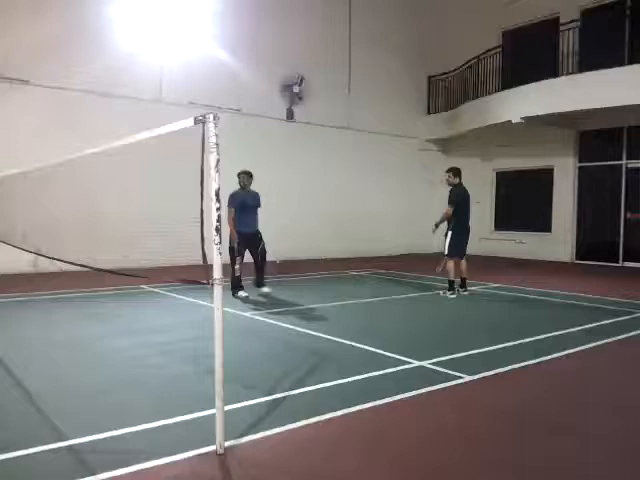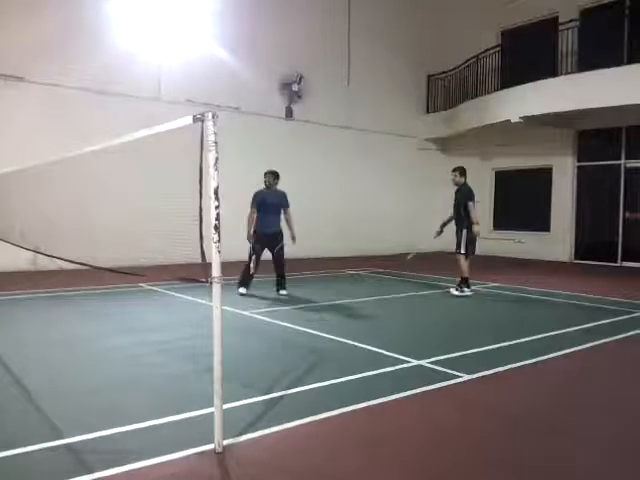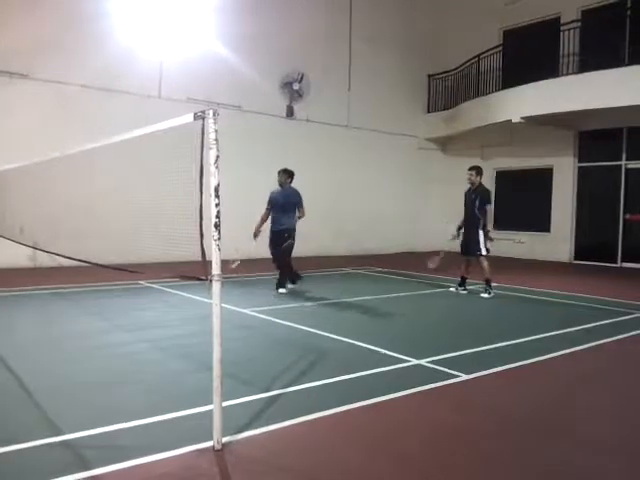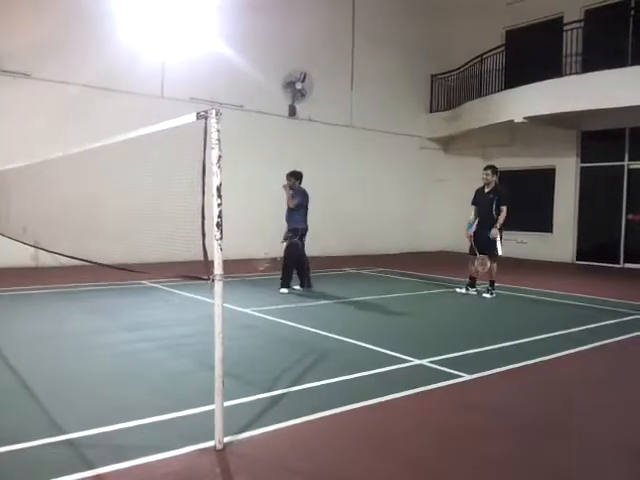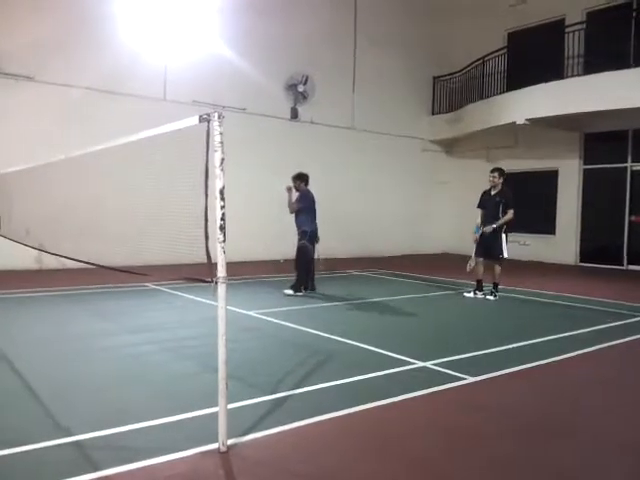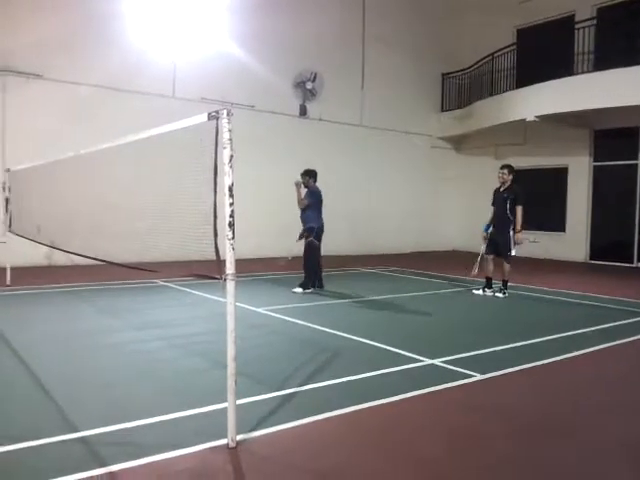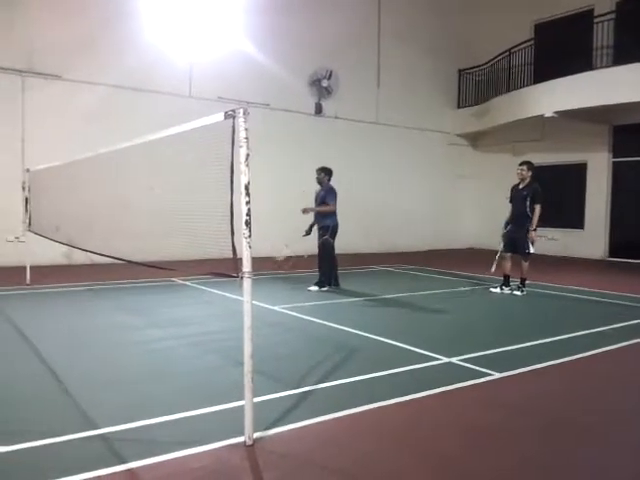
dt=0.4s
person 1, frame 1
left shoulder: (455, 191)
right shoulder: (463, 191)
left elbow: (449, 212)
left wrist: (437, 223)
left hip: (455, 229)
right hip: (464, 228)
left knee: (450, 258)
right knee: (461, 257)
left ankle: (451, 289)
right ankle: (463, 286)
person 1, frame 2
left shoulder: (466, 190)
right shoulder: (459, 191)
left elbow: (471, 207)
right elbow: (456, 213)
left wrist: (475, 224)
right wrist: (443, 225)
left hip: (466, 228)
right hip: (462, 228)
left knee: (461, 255)
right knee: (464, 257)
left ankle: (466, 286)
right ankle: (462, 285)
person 1, frame 3
left shoulder: (484, 191)
right shoulder: (468, 192)
left elbow: (488, 211)
left wrist: (488, 230)
right wrist: (459, 228)
left hip: (479, 230)
right hip: (467, 230)
left knee: (481, 257)
right knee: (466, 257)
left ankle: (489, 287)
right ankle: (462, 285)
person 1, frame 4
left shoulder: (499, 192)
right shoulder: (479, 191)
left elbow: (503, 212)
left wrist: (497, 228)
right wrist: (470, 227)
left hip: (491, 231)
right hip: (479, 230)
left knee: (492, 258)
right knee: (473, 256)
left ankle: (491, 288)
right ankle: (471, 286)
person 1, frame 5
left shoulder: (506, 194)
right shoulder: (485, 194)
left elbow: (510, 215)
left wrist: (494, 226)
right wrist: (477, 231)
left hip: (498, 233)
right hip: (484, 233)
left knee: (497, 262)
right knee: (478, 260)
left ankle: (495, 291)
right ankle: (479, 290)
person 1, frame 6
left shoulder: (515, 191)
right shoulder: (496, 191)
left elbow: (519, 212)
left wrist: (518, 231)
right wrist: (487, 228)
left hip: (507, 231)
right hip: (495, 230)
left knee: (506, 259)
right knee: (488, 257)
left ankle: (504, 288)
right ankle: (488, 287)
person 1, frame 7
left shoulder: (534, 188)
right shoulder: (514, 188)
left elbow: (537, 210)
left wrist: (532, 229)
right wrist: (506, 226)
left hip: (525, 229)
right hip: (513, 228)
left knee: (524, 257)
right knee: (506, 255)
left ankle: (522, 286)
right ankle: (506, 285)
person 2, frame 1
left shoulder: (256, 196)
right shoulder: (234, 196)
right elbow: (230, 216)
right wrist: (233, 233)
left hip: (254, 233)
right hip: (239, 234)
left knee: (261, 259)
right knee: (237, 262)
left ankle: (260, 283)
right ankle: (238, 289)
person 2, frame 2
left shoulder: (282, 195)
right shoulder: (258, 195)
left elbow: (287, 214)
right elbow: (252, 213)
left wrist: (292, 231)
right wrist: (249, 231)
left hip: (276, 233)
right hip: (259, 233)
left knee: (279, 261)
right knee: (253, 260)
left ankle: (281, 287)
right ankle: (243, 285)
person 2, frame 3
left shoulder: (294, 193)
right shoulder: (274, 193)
left elbow: (302, 213)
right elbow: (267, 212)
left wrist: (292, 221)
right wrist: (258, 227)
left hip: (287, 231)
right hip: (275, 230)
left knee: (284, 258)
right knee: (277, 259)
left ankle: (281, 285)
right ankle: (294, 277)
person 2, frame 4
left shoulder: (301, 192)
right shoulder: (295, 193)
left elbow: (291, 204)
left wrist: (287, 191)
right wrist: (287, 232)
left hip: (297, 229)
right hip: (294, 229)
left knee: (289, 256)
right knee: (299, 257)
left ankle: (285, 285)
right ankle: (305, 283)
person 2, frame 5
left shoulder: (304, 195)
right shoulder: (305, 195)
left elbow: (291, 209)
left wrist: (289, 194)
right wrist: (315, 234)
left hip: (307, 232)
right hip: (308, 231)
left knee: (301, 260)
right knee: (307, 260)
left ankle: (297, 288)
right ankle: (309, 286)
person 2, frame 6
left shoulder: (313, 191)
right shoulder: (311, 192)
left elbow: (301, 205)
left wrist: (298, 189)
right wrist: (304, 230)
left hip: (314, 228)
right hip: (311, 228)
left knee: (309, 257)
right knee: (314, 257)
left ankle: (306, 285)
right ankle: (317, 283)
person 2, frame 7
left shoulder: (329, 190)
right shoulder: (320, 191)
left elbow: (332, 208)
left wrist: (313, 209)
right wrist: (311, 226)
left hip: (329, 226)
right hip: (323, 226)
left knee: (324, 255)
right knee: (329, 255)
left ankle: (322, 283)
right ankle: (333, 282)
